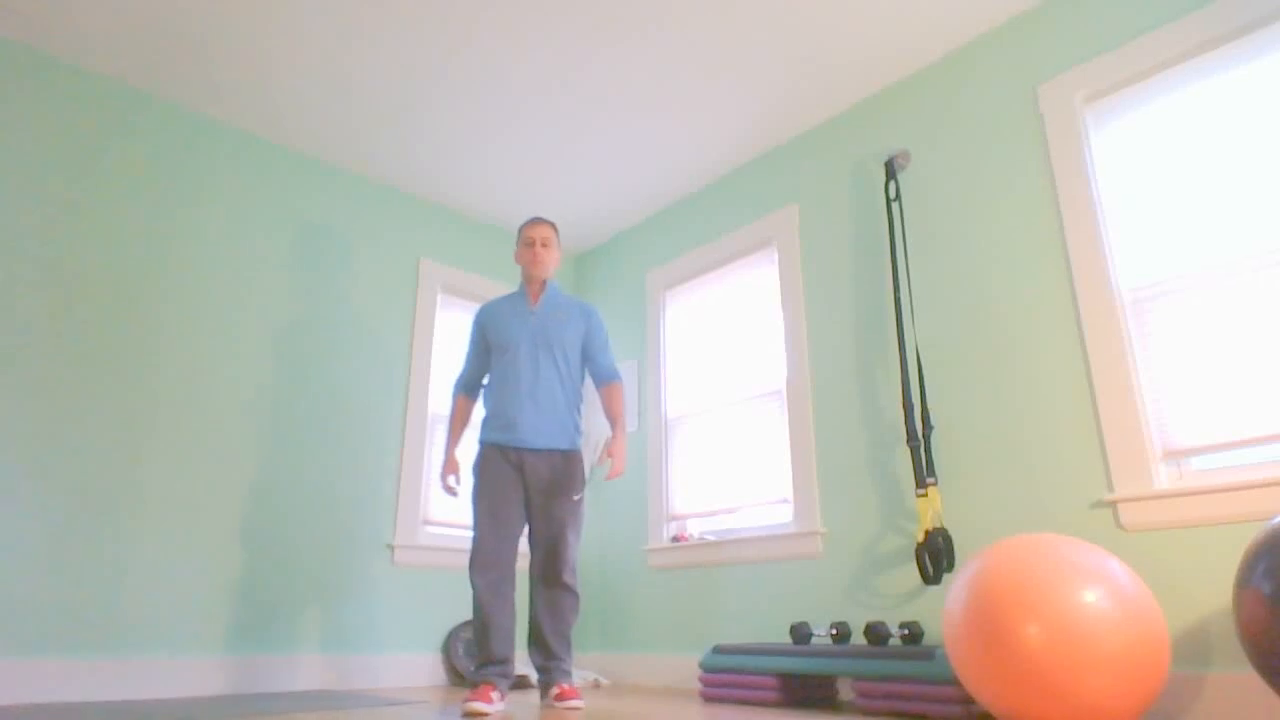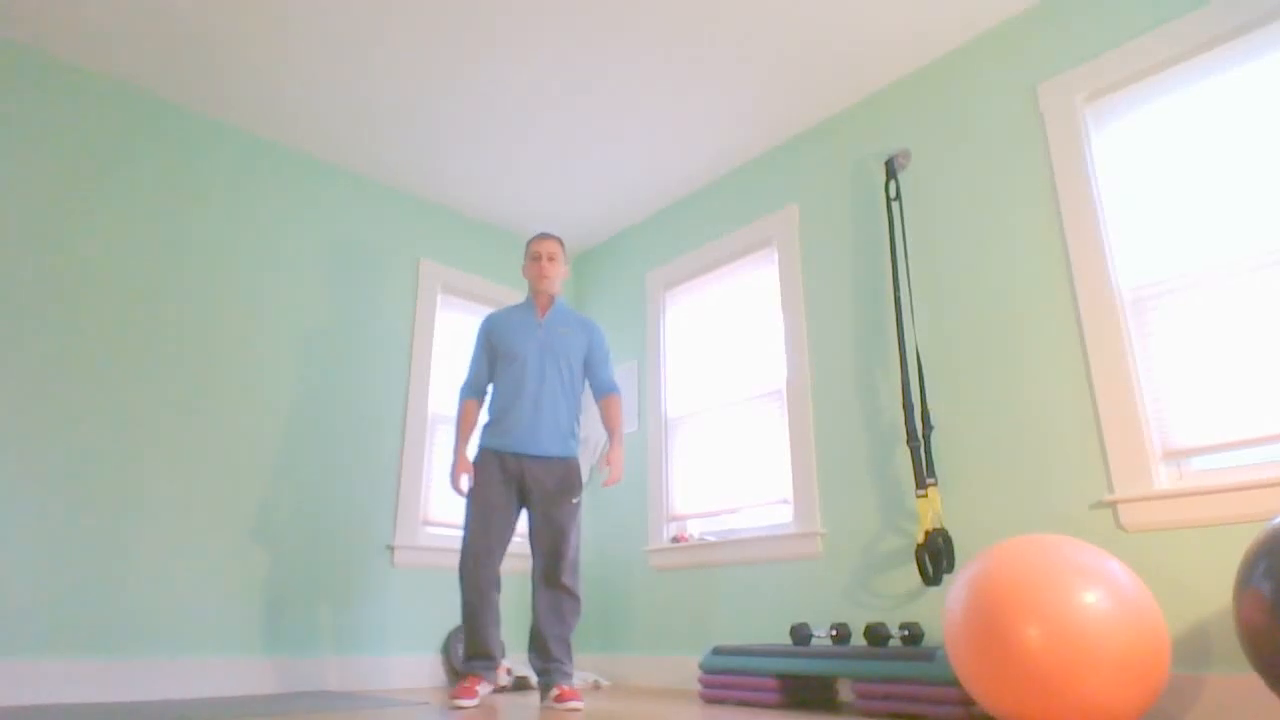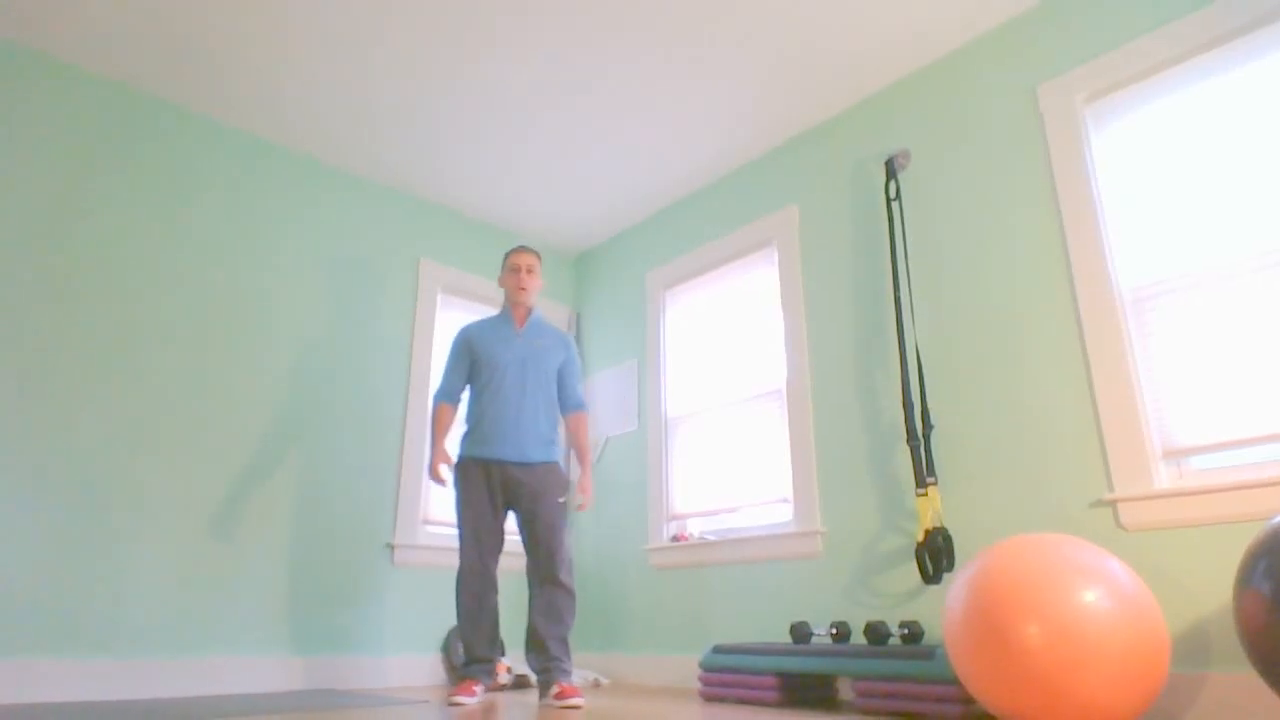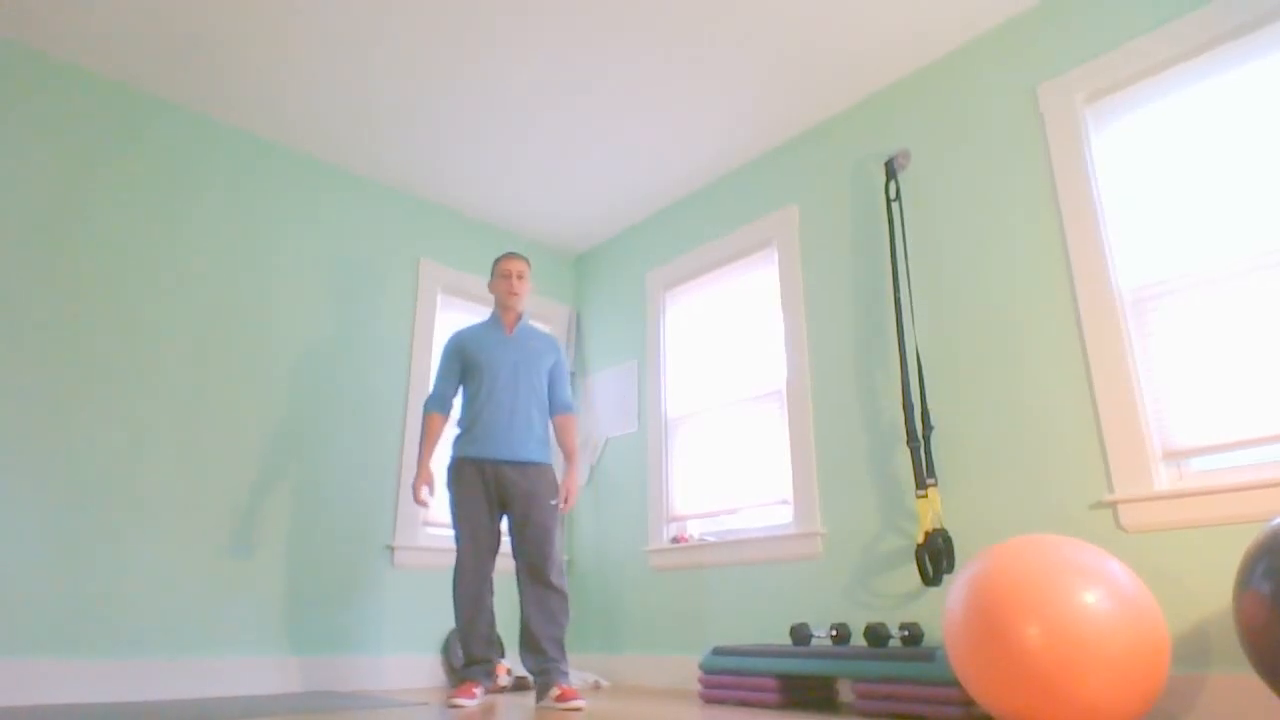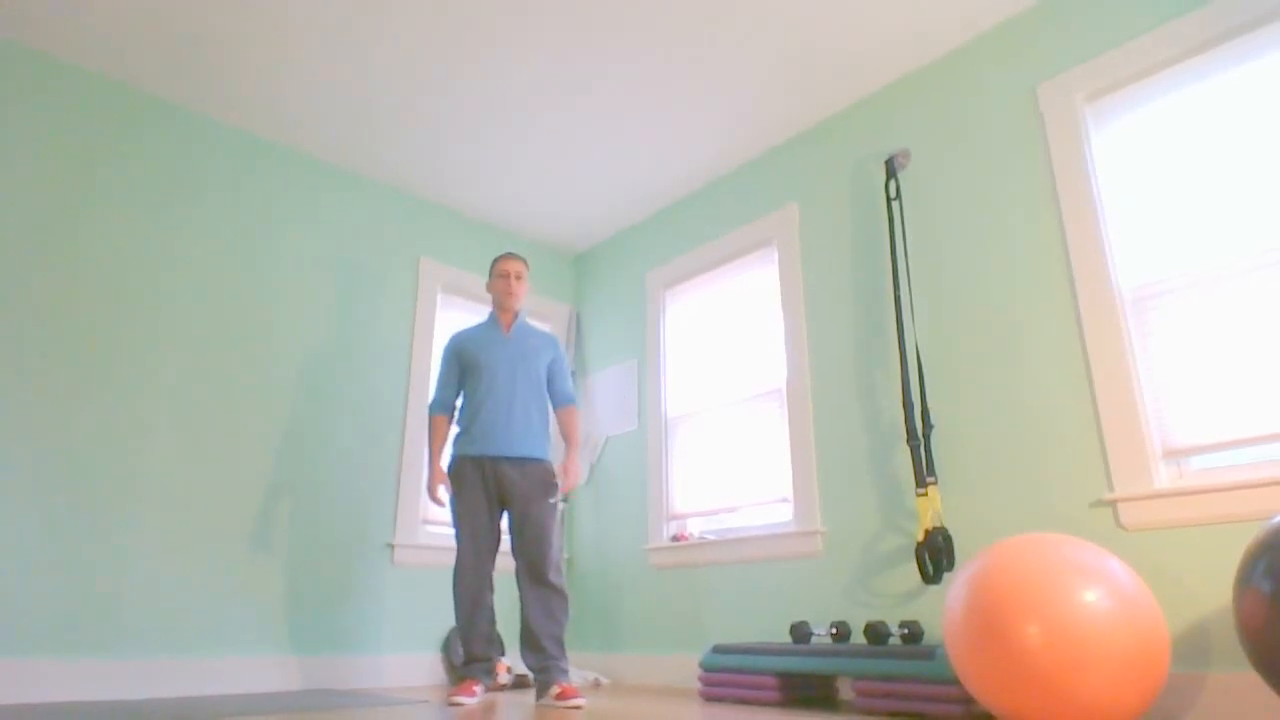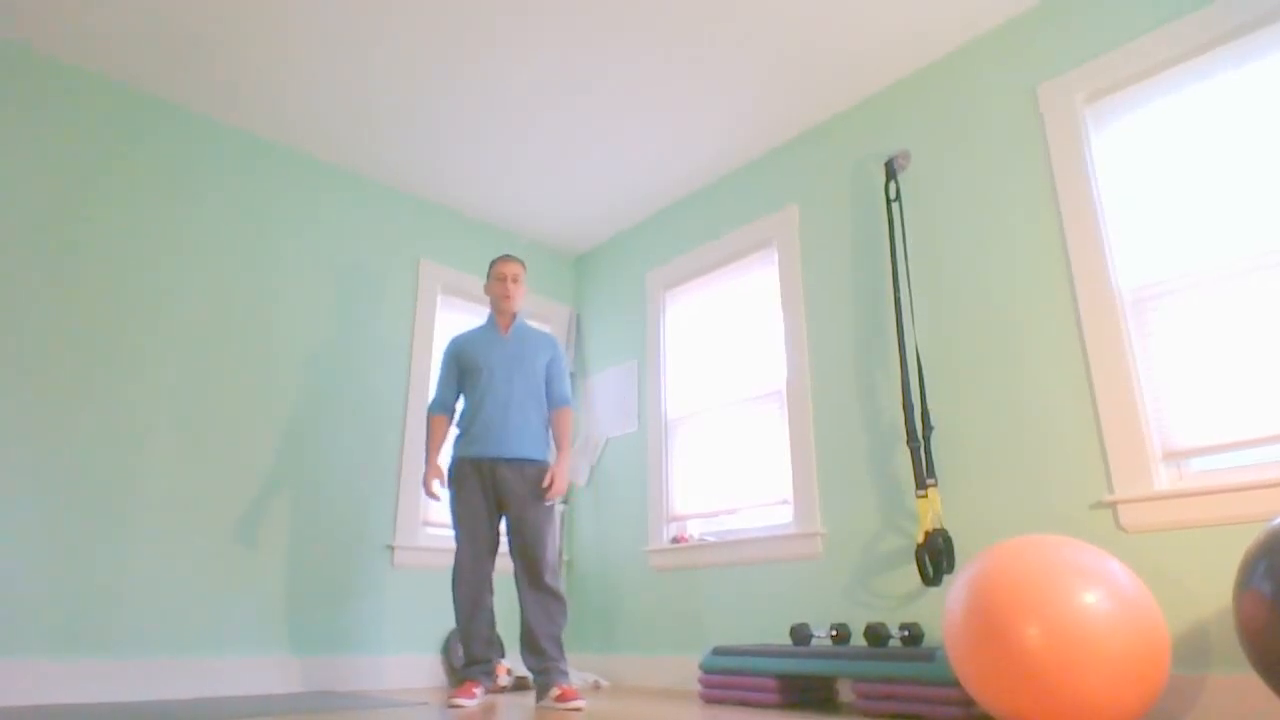
dt=0.3s
person 1, frame 1
left shoulder: (583, 314)
right shoulder: (491, 314)
left elbow: (607, 376)
right elbow: (468, 385)
left wrist: (618, 432)
right wrist: (450, 449)
left hip: (560, 456)
right hip: (499, 453)
left knee: (557, 568)
right knee: (491, 559)
left ankle: (556, 675)
right ankle: (492, 677)
person 1, frame 2
left shoulder: (585, 329)
right shoulder: (496, 324)
left elbow: (606, 389)
right elbow: (474, 389)
left wrist: (615, 441)
right wrist: (460, 450)
left hip: (558, 462)
right hip: (496, 457)
left knee: (558, 570)
right knee: (478, 559)
left ankle: (556, 677)
right ankle: (480, 669)
person 1, frame 3
left shoulder: (560, 342)
right shoulder: (472, 335)
left elbow: (573, 406)
right elbow: (448, 395)
left wrist: (585, 465)
right wrist: (438, 446)
left hip: (541, 467)
right hip: (479, 465)
left knee: (553, 568)
right knee: (476, 569)
left ankle: (555, 675)
right ankle: (478, 671)
person 1, frame 4
left shoulder: (549, 346)
right shoulder: (463, 341)
left elbow: (562, 408)
right elbow: (438, 404)
left wrist: (572, 465)
right wrist: (424, 462)
left hip: (533, 468)
right hip: (472, 466)
left knee: (543, 569)
right knee: (473, 570)
left ankle: (551, 677)
right ankle: (477, 674)
person 1, frame 5
left shoulder: (548, 344)
right shoulder: (462, 342)
left elbow: (564, 401)
right elbow: (442, 406)
left wrist: (572, 451)
right wrist: (435, 463)
left hip: (532, 465)
right hip: (472, 464)
left knee: (542, 566)
right knee: (473, 567)
left ankle: (551, 675)
right ankle: (477, 672)
person 1, frame 6
left shoulder: (547, 345)
right shoulder: (462, 345)
left elbow: (561, 404)
right elbow: (442, 406)
left wrist: (563, 458)
right wrist: (432, 458)
left hip: (530, 466)
right hip: (471, 466)
left knee: (539, 568)
right knee: (472, 569)
left ankle: (551, 676)
right ankle: (477, 674)
